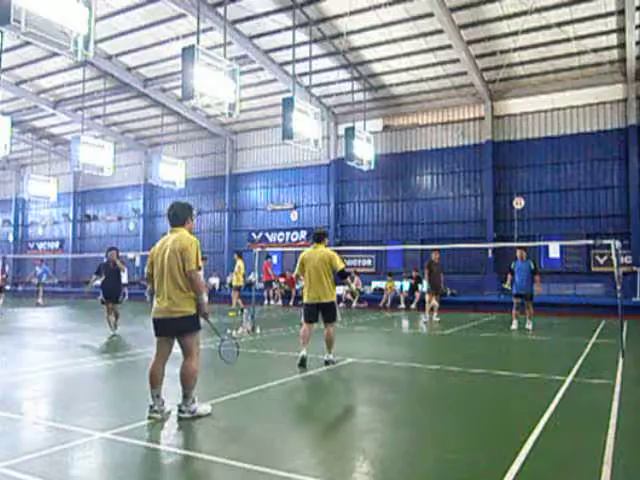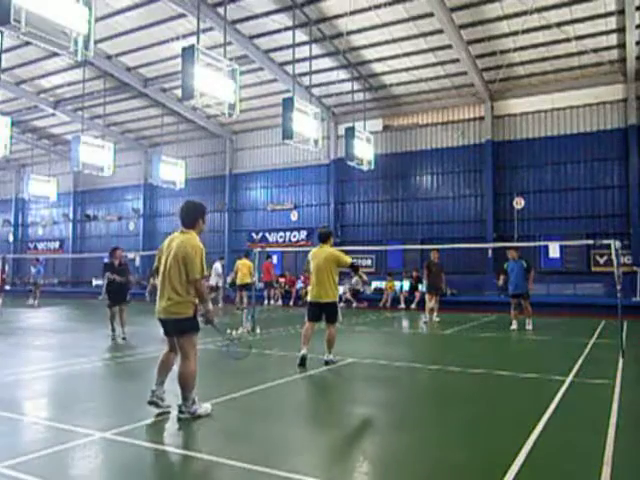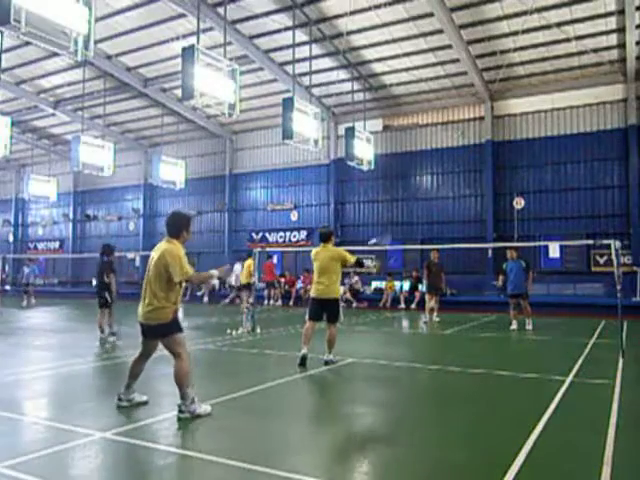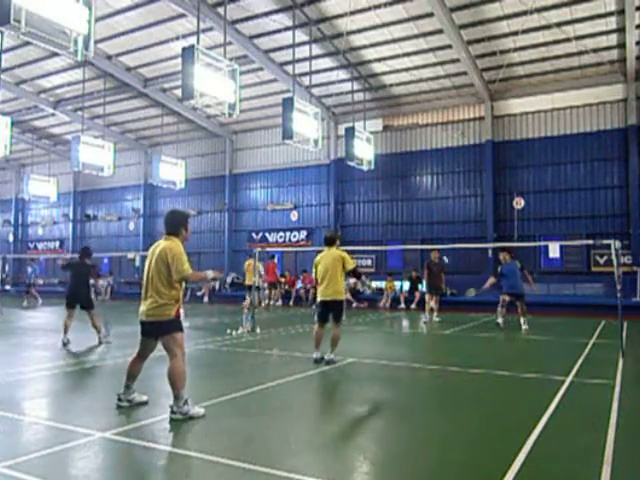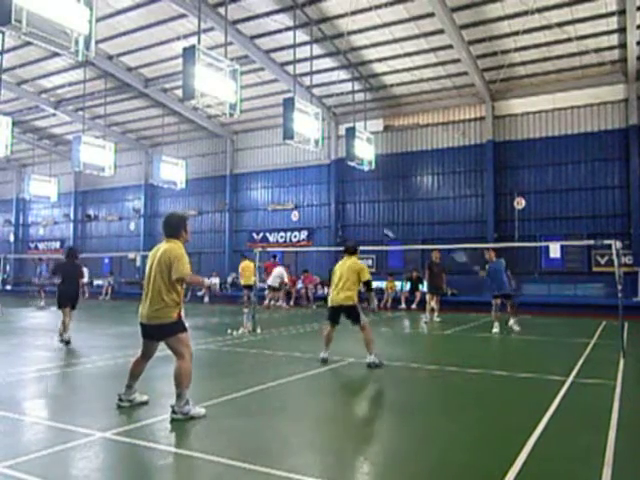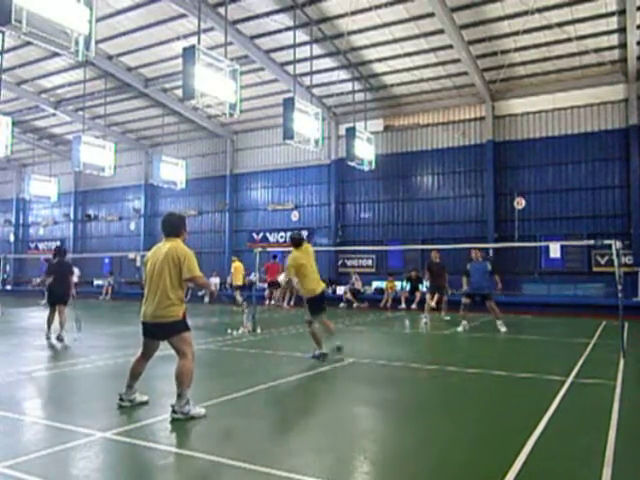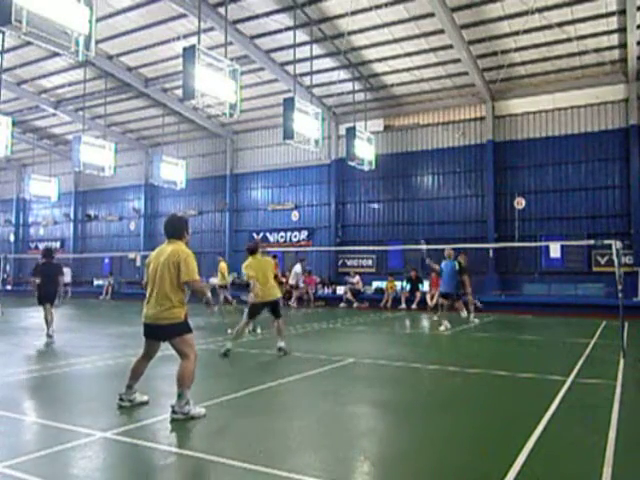
dt=0.5s
person 1, frame 1
left shoulder: (159, 245)
right shoulder: (189, 241)
left elbow: (149, 278)
right elbow: (193, 275)
right wrist: (203, 300)
left hip: (161, 310)
right hip: (184, 309)
left knee: (160, 358)
right knee: (191, 357)
left ankle: (156, 406)
right ankle: (188, 406)
person 1, frame 2
left shoulder: (169, 240)
right shoulder: (194, 245)
left elbow: (157, 270)
right elbow: (197, 282)
right wrist: (208, 307)
left hip: (164, 307)
right hip: (183, 310)
left knee: (172, 350)
right knee: (189, 357)
left ankle: (157, 392)
right ankle: (188, 406)
person 1, frame 3
left shoulder: (161, 247)
right shoulder: (173, 252)
right elbow: (192, 278)
right wrist: (214, 274)
left hip: (148, 312)
right hip: (162, 314)
left knee: (145, 354)
right knee: (182, 356)
left ankle: (126, 394)
right ankle: (188, 405)
person 1, frame 4
left shoulder: (157, 246)
right shoulder: (174, 248)
right elbow: (188, 277)
right wrist: (209, 274)
left hip: (148, 311)
right hip: (165, 312)
left knee: (142, 354)
right knee: (177, 356)
left ankle: (126, 394)
right ankle: (180, 406)
person 1, frame 5
left shoulder: (157, 249)
right shoulder: (176, 251)
right elbow: (184, 278)
right wrist: (205, 282)
left hip: (148, 313)
right hip: (167, 314)
left knee: (145, 355)
right knee: (185, 355)
left ankle: (127, 394)
right ankle: (181, 406)
person 1, frame 6
left shoulder: (153, 251)
right shoulder: (182, 250)
right elbow: (197, 280)
right wrist: (210, 286)
left hip: (149, 313)
right hip: (171, 313)
left knee: (145, 354)
right knee: (186, 355)
left ankle: (128, 395)
right ankle: (182, 406)
person 1, frame 7
left shoulder: (156, 253)
right shoulder: (184, 253)
right elbow: (193, 284)
right wrist: (207, 294)
left hip: (150, 315)
right hip: (172, 316)
left knee: (147, 355)
right knee: (189, 356)
left ankle: (128, 394)
right ankle: (181, 406)
person 2, frame 1
left shoulder: (304, 255)
right shoulder: (330, 254)
left elbow: (297, 274)
right elbow: (341, 273)
left wrist: (297, 277)
right wrist: (351, 286)
left hip: (310, 296)
right hip: (327, 296)
left knee: (307, 325)
right knee: (329, 326)
left ankle: (303, 352)
right ankle: (328, 355)
person 2, frame 2
left shoulder: (312, 254)
right shoulder: (334, 253)
right elbow: (351, 265)
left hip: (314, 296)
right hip: (330, 296)
left knee: (310, 324)
right knee: (331, 326)
left ankle: (303, 351)
right ankle: (328, 356)
person 2, frame 3
left shoulder: (314, 253)
right shoulder: (338, 252)
right elbow: (355, 263)
left hip: (316, 294)
right hip: (332, 295)
left knee: (310, 323)
right knee: (332, 326)
left ankle: (305, 351)
right ankle: (328, 356)
person 2, frame 4
left shoulder: (318, 258)
right shoulder: (341, 255)
right elbow: (353, 272)
left hip: (322, 296)
right hip: (337, 295)
left knee: (320, 325)
right knee: (336, 325)
left ankle: (316, 354)
right ankle: (330, 355)
person 2, frame 5
left shoulder: (338, 265)
right shoulder: (360, 265)
right elbow: (367, 285)
right wrist: (373, 301)
left hip: (334, 301)
right hip: (349, 301)
left knee: (331, 327)
right knee: (365, 327)
left ankle: (324, 354)
right ankle: (371, 358)
person 2, frame 6
left shoulder: (292, 258)
right shoulder: (308, 248)
left elbow: (289, 278)
left hip: (310, 293)
right hip: (319, 288)
left knee: (312, 323)
right knee: (322, 318)
left ankle: (321, 351)
right ankle: (335, 342)
person 2, frame 7
left shoulder: (246, 265)
right shoulder: (268, 260)
left elbow: (252, 279)
left wrist: (255, 292)
left hip: (258, 298)
right hip: (273, 296)
left knee: (245, 323)
right knee: (278, 319)
left ankle: (229, 345)
right ankle: (281, 344)
